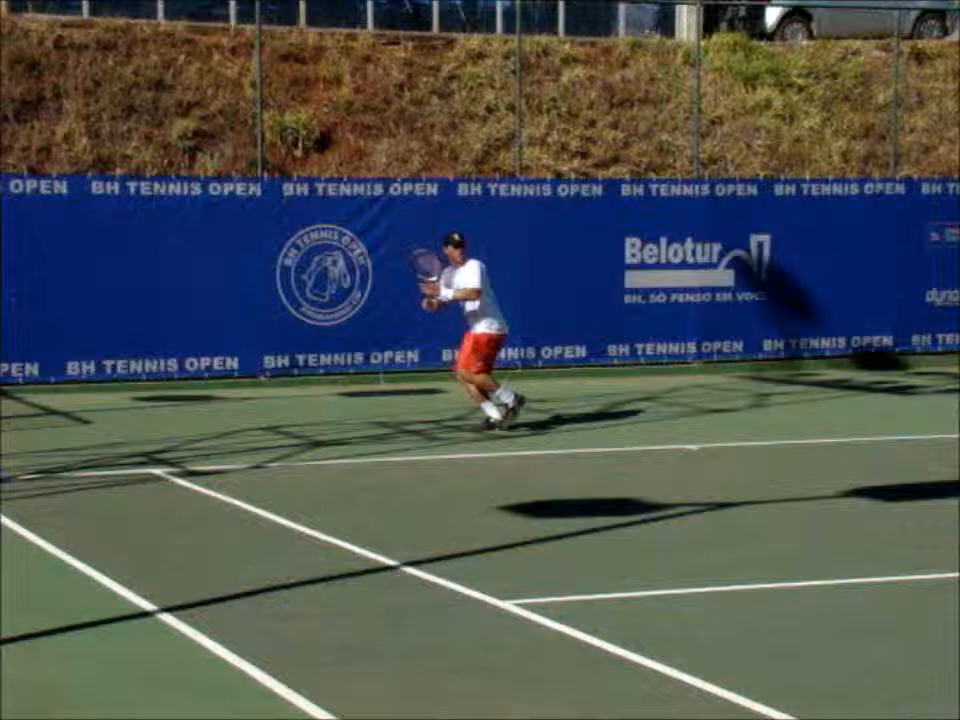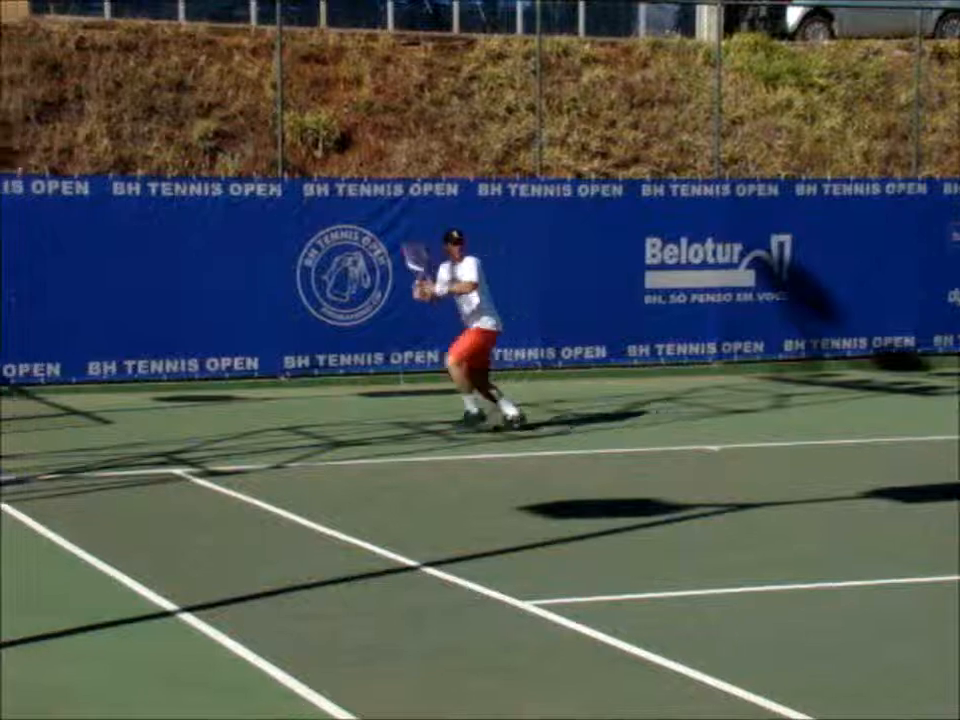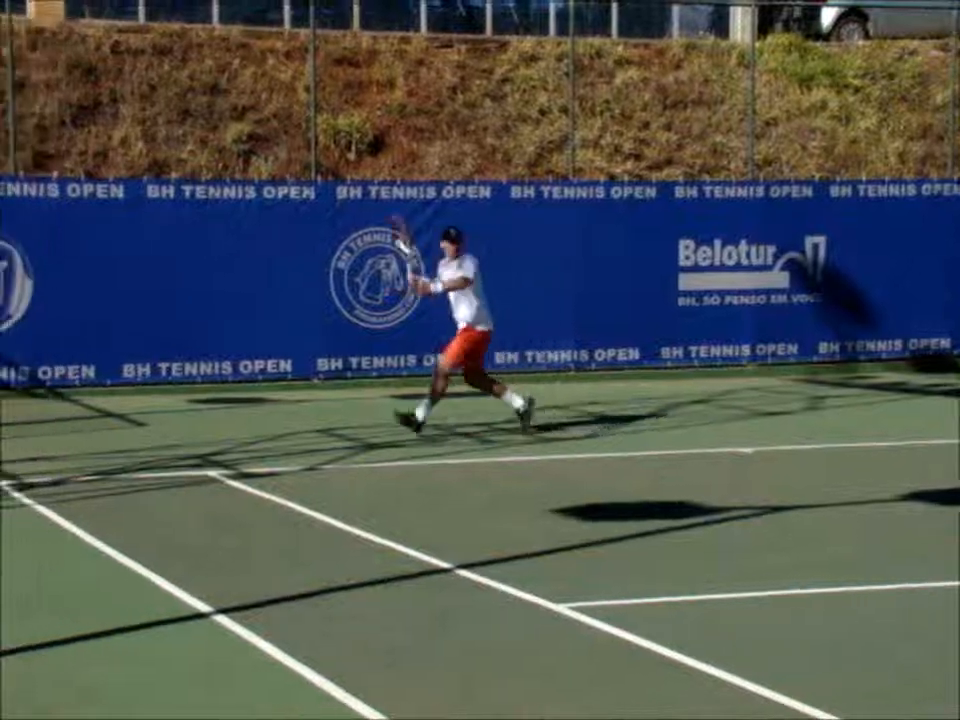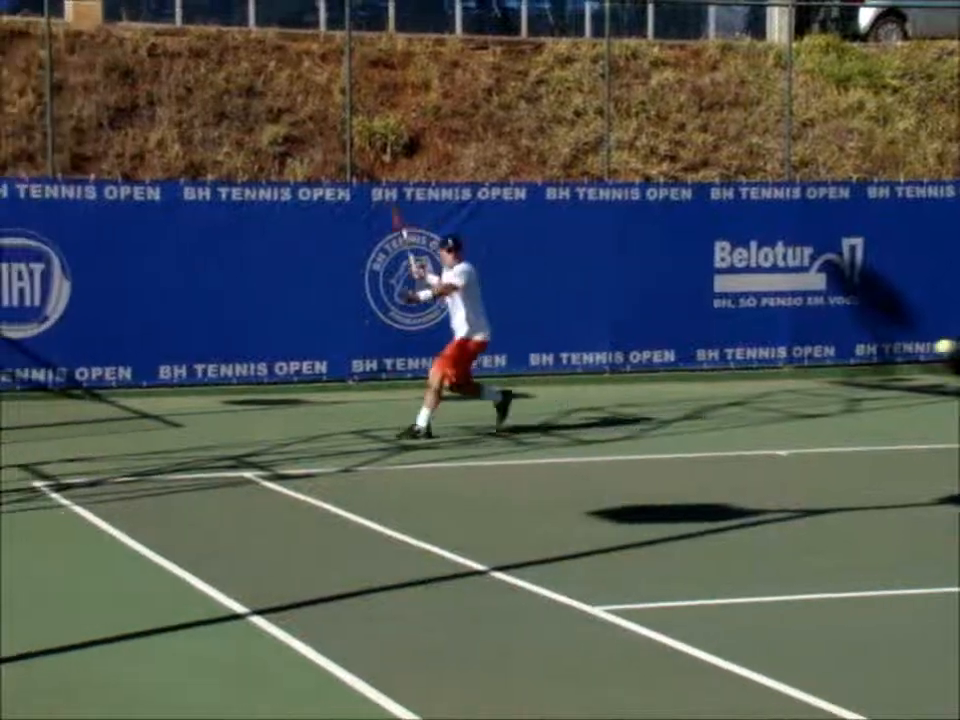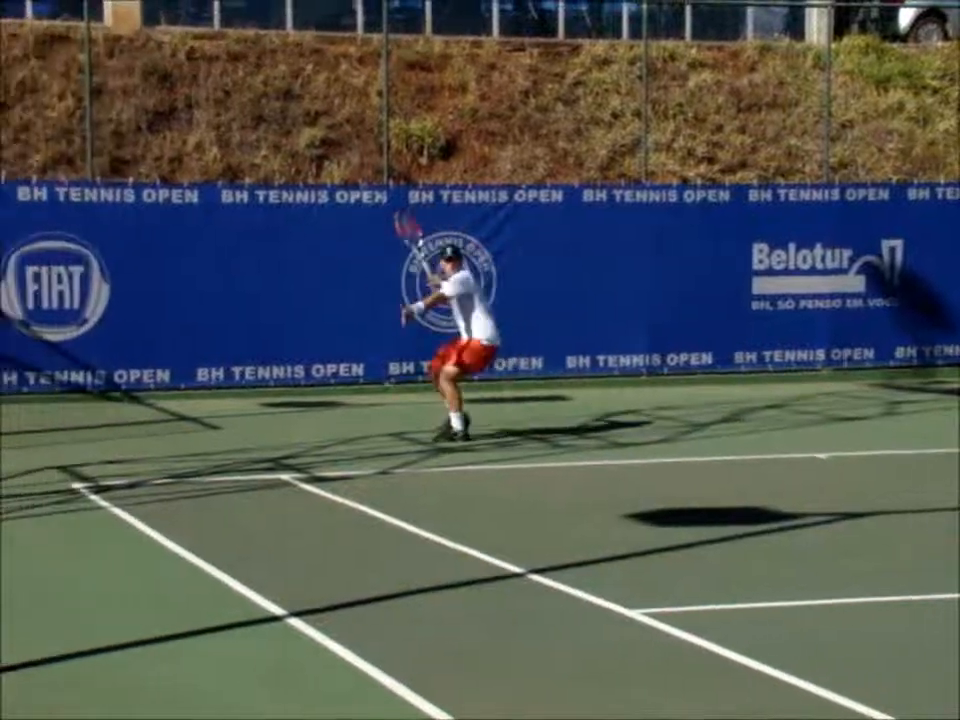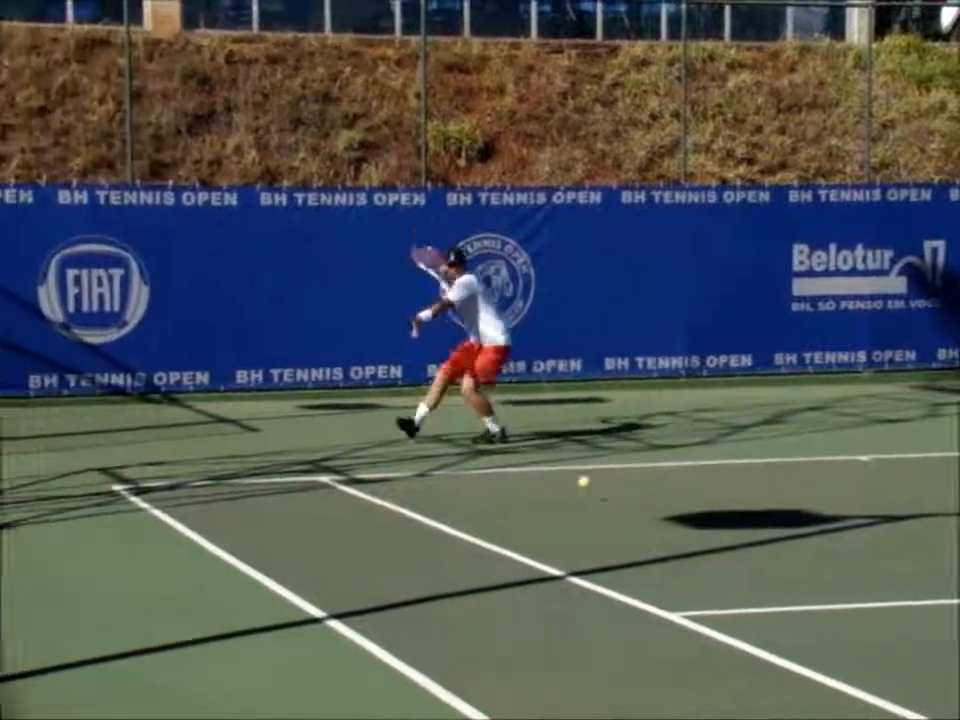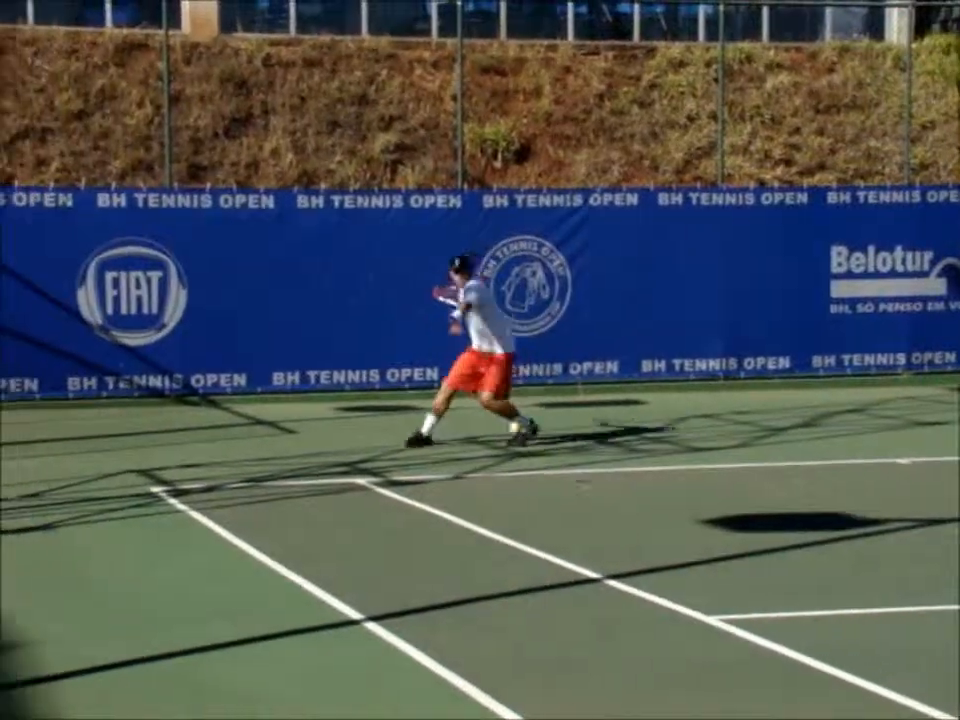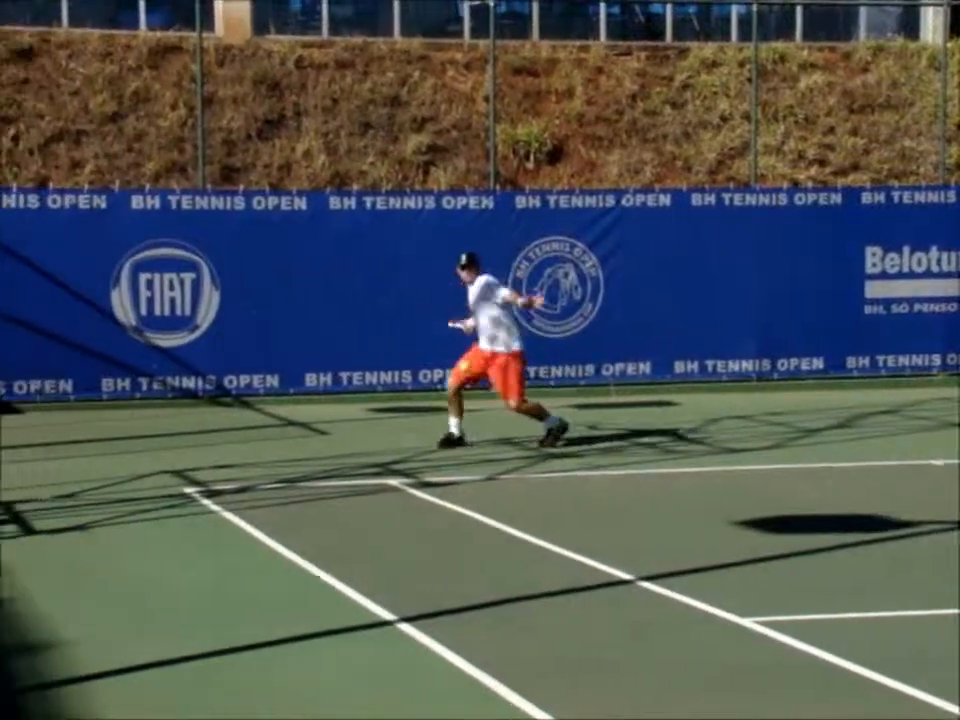
dt=0.1s
person 1, frame 1
left shoulder: (475, 266)
right shoulder: (448, 272)
left elbow: (474, 292)
right elbow: (444, 300)
left wrist: (445, 294)
right wrist: (433, 301)
left hip: (489, 329)
right hip: (477, 330)
left knee: (465, 371)
right knee: (465, 376)
left ankle: (511, 399)
right ankle: (495, 417)
person 1, frame 2
left shoulder: (471, 262)
right shoulder: (444, 268)
left elbow: (470, 286)
right elbow: (436, 295)
left wrist: (441, 289)
right wrist: (426, 291)
left hip: (485, 326)
right hip: (474, 327)
left knee: (452, 362)
right knee: (478, 379)
left ankle: (474, 410)
right ankle: (513, 415)
person 1, frame 3
left shoulder: (467, 260)
right shoulder: (444, 264)
left elbow: (465, 282)
left wrist: (434, 287)
right wrist: (420, 283)
left hip: (476, 327)
right hip: (469, 327)
left knee: (443, 365)
right knee: (474, 377)
left ankle: (420, 416)
right ankle: (521, 405)
person 1, frame 4
left shoulder: (464, 269)
right shoulder: (448, 270)
left elbow: (449, 287)
right elbow: (440, 285)
left wrist: (421, 295)
right wrist: (426, 276)
left hip: (473, 336)
right hip: (465, 336)
left knee: (435, 376)
right knee: (456, 384)
left ankle: (421, 427)
right ankle: (500, 398)
person 1, frame 5
left shoulder: (462, 277)
right shoulder: (454, 279)
left elbow: (441, 297)
left wrist: (414, 307)
right wrist: (439, 283)
left hip: (484, 341)
right hip: (469, 339)
left knee: (445, 376)
right knee: (435, 370)
left ankle: (458, 429)
right ankle: (457, 416)
person 1, frame 6
left shoulder: (466, 281)
right shoulder: (459, 283)
left elbow: (446, 304)
left wrist: (423, 316)
right wrist: (447, 290)
left hip: (495, 343)
right hip: (476, 342)
left knee: (469, 386)
right knee: (442, 376)
left ankle: (496, 430)
right ankle: (415, 422)
person 1, frame 7
left shoulder: (473, 286)
right shoulder: (465, 289)
left elbow: (467, 305)
left wrist: (458, 319)
left hip: (500, 351)
right hip: (480, 348)
left knee: (488, 398)
right knee: (447, 387)
left ankle: (525, 425)
right ankle: (424, 433)
person 1, frame 8
left shoulder: (485, 283)
right shoulder: (474, 289)
left elbow: (507, 295)
left wrist: (523, 301)
left hip: (507, 351)
right hip: (484, 349)
left knee: (515, 403)
right knee: (453, 385)
left ankle: (555, 425)
right ankle: (455, 434)
